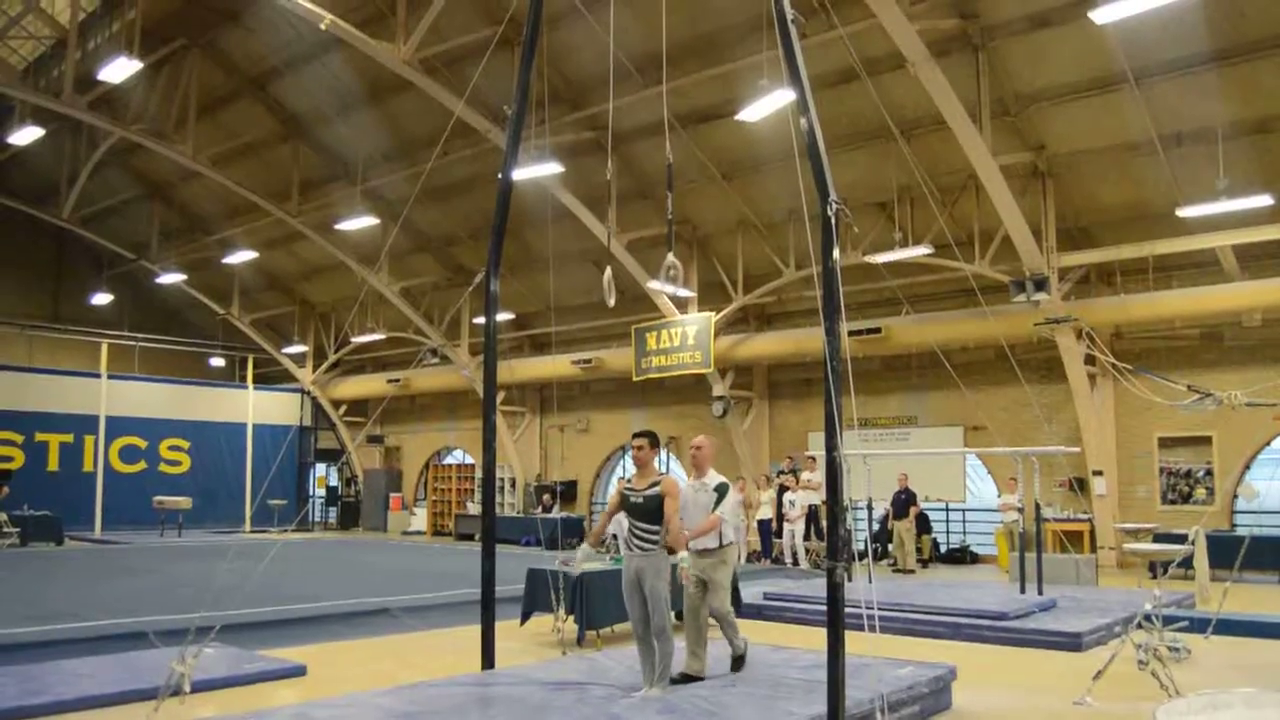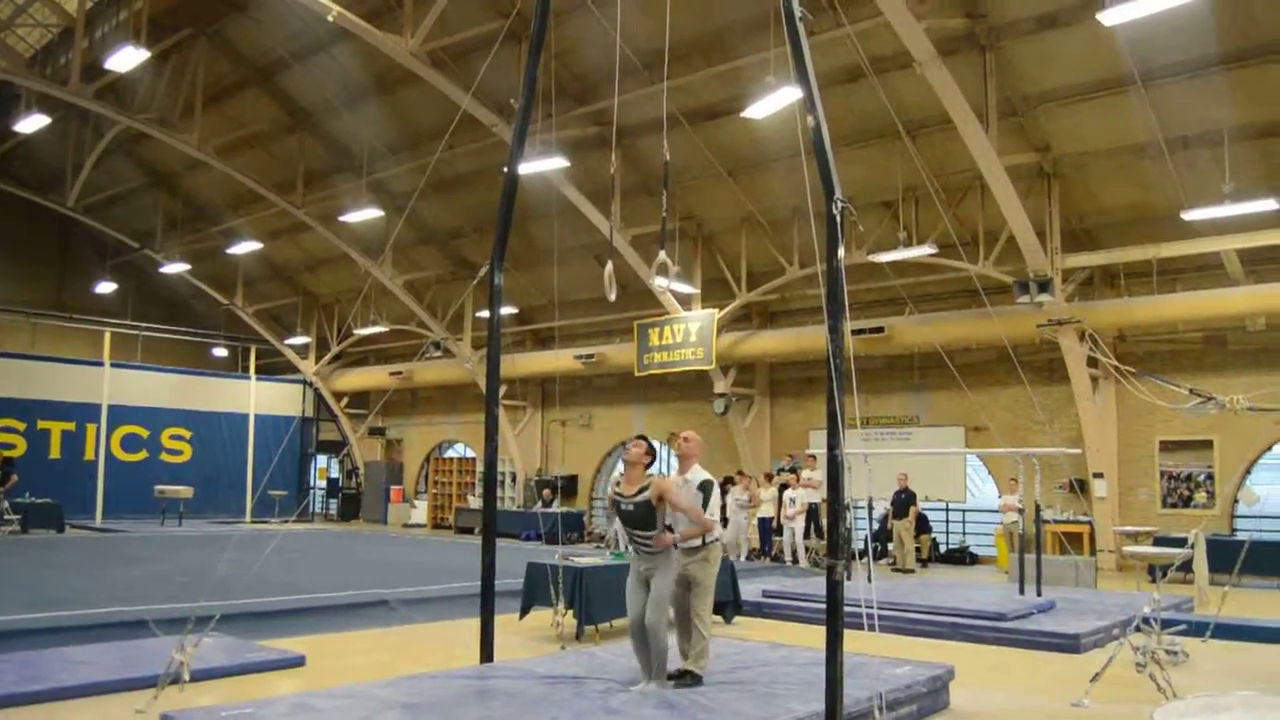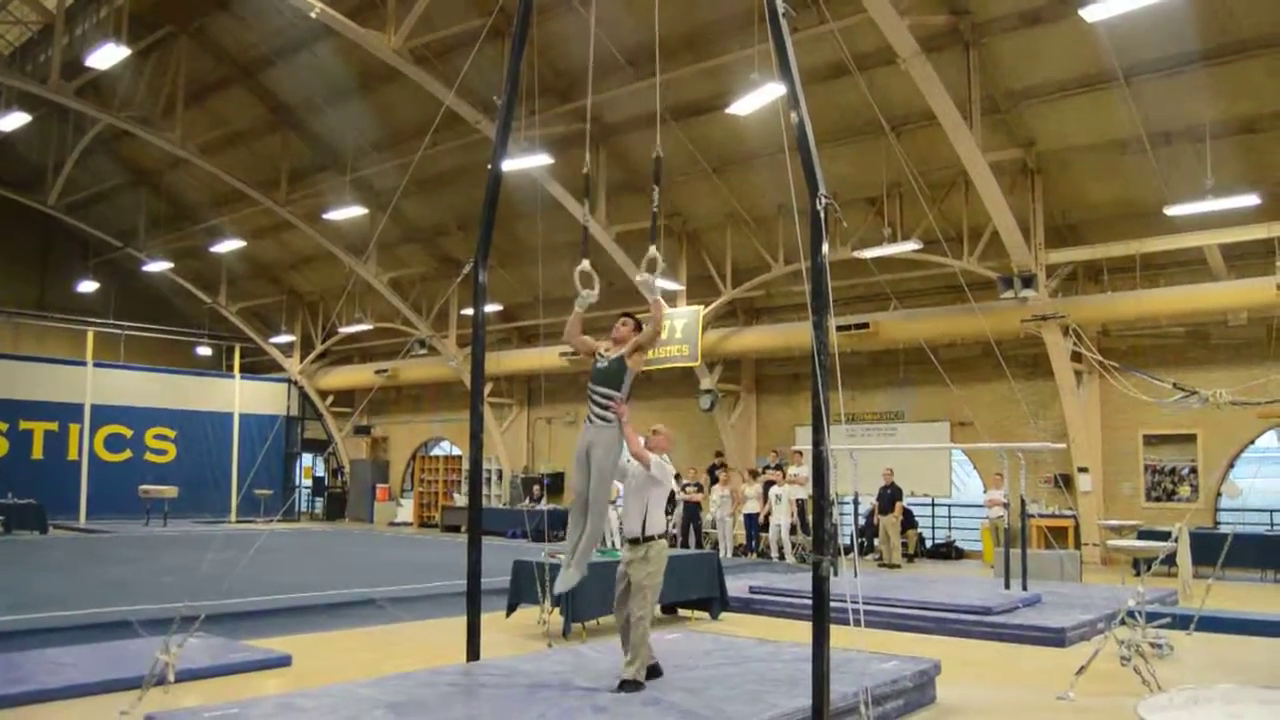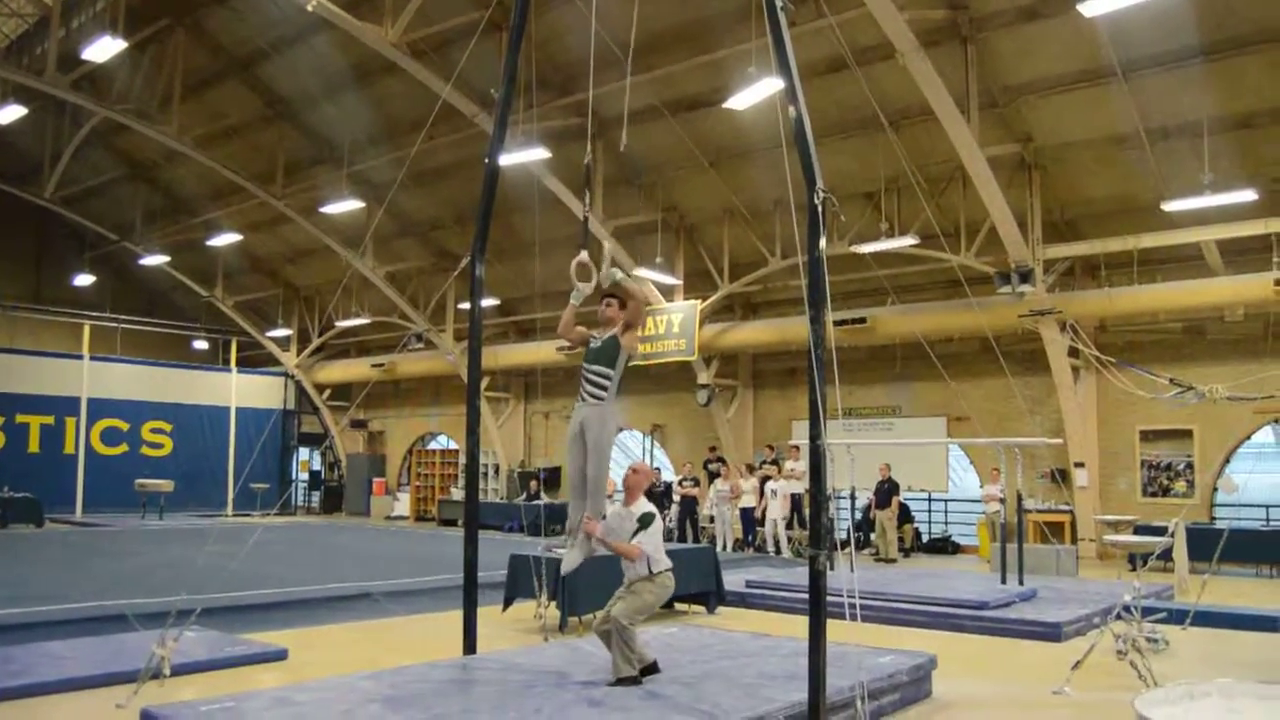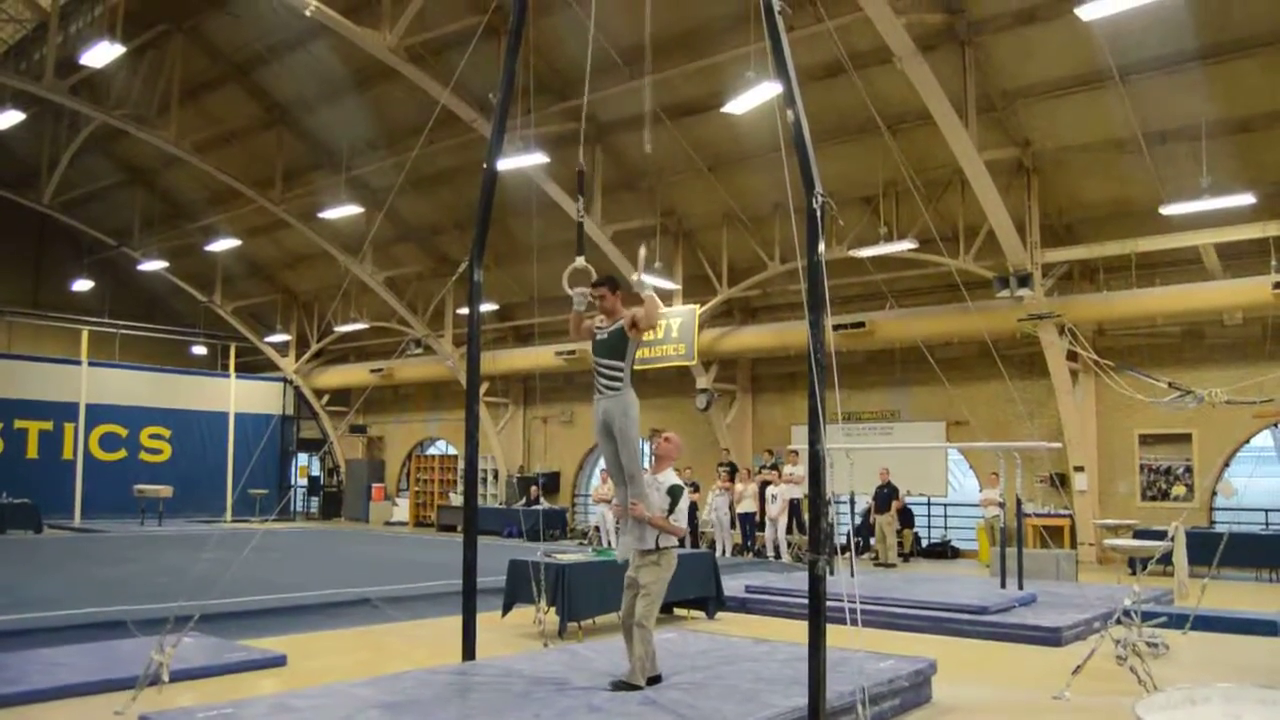
dt=1s
person 1, frame 1
left shoulder: (667, 484)
right shoulder: (624, 486)
left elbow: (673, 522)
right elbow: (605, 518)
left wrist: (682, 558)
right wrist: (585, 548)
left hip: (654, 561)
right hip: (630, 561)
left knee: (660, 627)
right knee: (639, 628)
left ankle: (660, 684)
right ankle: (648, 683)
person 1, frame 2
left shoulder: (657, 486)
right shoulder: (615, 486)
left elbow: (688, 508)
left wrist: (715, 531)
left hip: (662, 562)
right hip: (638, 562)
left knee: (653, 622)
right knee: (634, 622)
left ankle: (657, 679)
right ankle: (647, 677)
person 1, frame 3
left shoulder: (634, 351)
right shoulder: (598, 349)
left elbow: (657, 327)
right elbow: (570, 336)
left wrist: (652, 292)
right wrist: (581, 304)
left hip: (608, 433)
right hip: (587, 431)
left knee: (597, 503)
right knee: (578, 502)
left ankle: (578, 564)
right ankle: (568, 563)
person 1, frame 4
left shoulder: (626, 331)
right shoulder: (591, 336)
left elbow: (639, 300)
right elbow: (563, 331)
left wrist: (618, 278)
right wrist: (576, 299)
left hip: (603, 412)
right hip: (579, 411)
left knee: (595, 480)
right knee: (576, 482)
left ankle: (585, 541)
right ankle: (572, 540)
person 1, frame 5
left shoulder: (632, 317)
right shoulder: (598, 322)
left elbow: (652, 320)
right elbow: (575, 333)
left wrist: (645, 290)
right wrist: (578, 305)
left hip: (621, 401)
right hip: (600, 403)
left knee: (631, 467)
right knee: (614, 471)
left ankle: (636, 526)
right ankle: (625, 526)
person 2, frame 1
left shoulder: (721, 486)
right shoulder: (685, 488)
left elbow: (715, 521)
left wrist: (686, 536)
left hip: (720, 554)
right hip: (695, 556)
left knee: (718, 606)
right knee: (692, 612)
left ankle: (738, 646)
right ankle: (694, 669)
person 2, frame 2
left shoulder: (705, 482)
right shoulder: (670, 482)
left elbow: (708, 524)
left wrist: (674, 538)
left hip: (705, 552)
right hip: (683, 552)
left knee: (699, 610)
right knee: (681, 611)
left ankle: (696, 671)
right ankle: (687, 665)
person 2, frame 3
left shoulder: (662, 469)
right shoulder: (632, 469)
left elbow: (637, 451)
left wrist: (624, 420)
left hip: (651, 548)
right hip: (630, 546)
left knee: (639, 613)
right knee: (623, 610)
left ankle: (633, 675)
right ankle: (648, 663)
person 2, frame 4
left shoulder: (648, 515)
right shoulder: (616, 513)
left elbow: (632, 553)
right elbow: (598, 542)
left wrist: (599, 536)
right wrist: (584, 532)
left hip: (657, 581)
right hip: (633, 582)
left knee: (621, 616)
right knee: (602, 625)
left ankle: (628, 673)
right ankle: (644, 663)
person 2, frame 5
left shoulder: (674, 487)
right shoulder: (641, 480)
left elbow: (679, 530)
left wrist: (646, 516)
right wrist: (624, 512)
left hip: (660, 558)
right hip: (638, 555)
left knee: (643, 617)
right knee: (628, 617)
left ankle: (636, 678)
right ankle: (649, 671)
